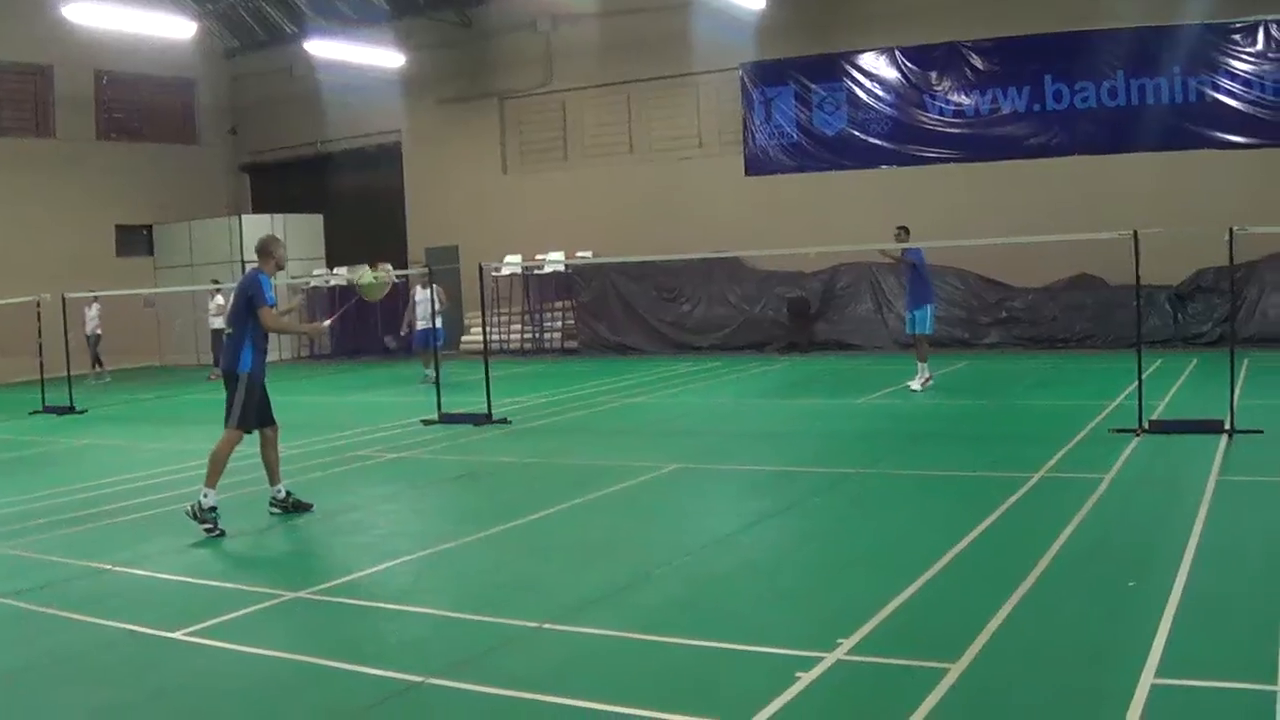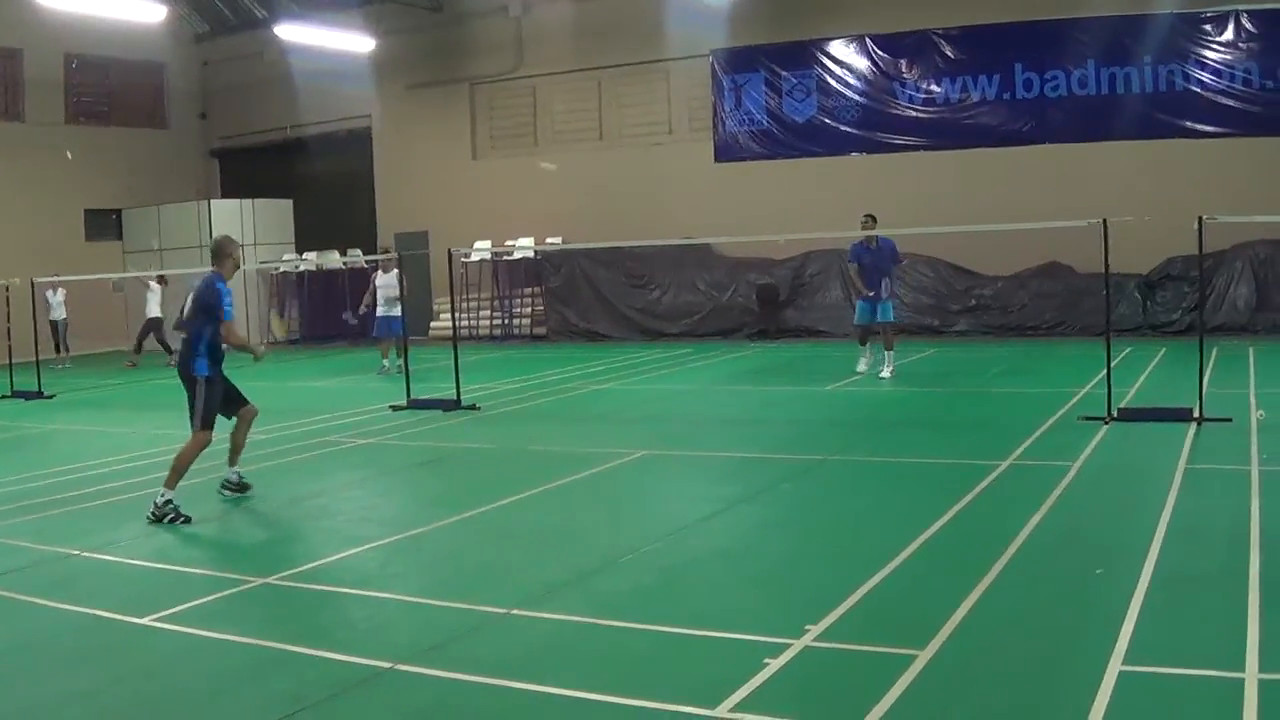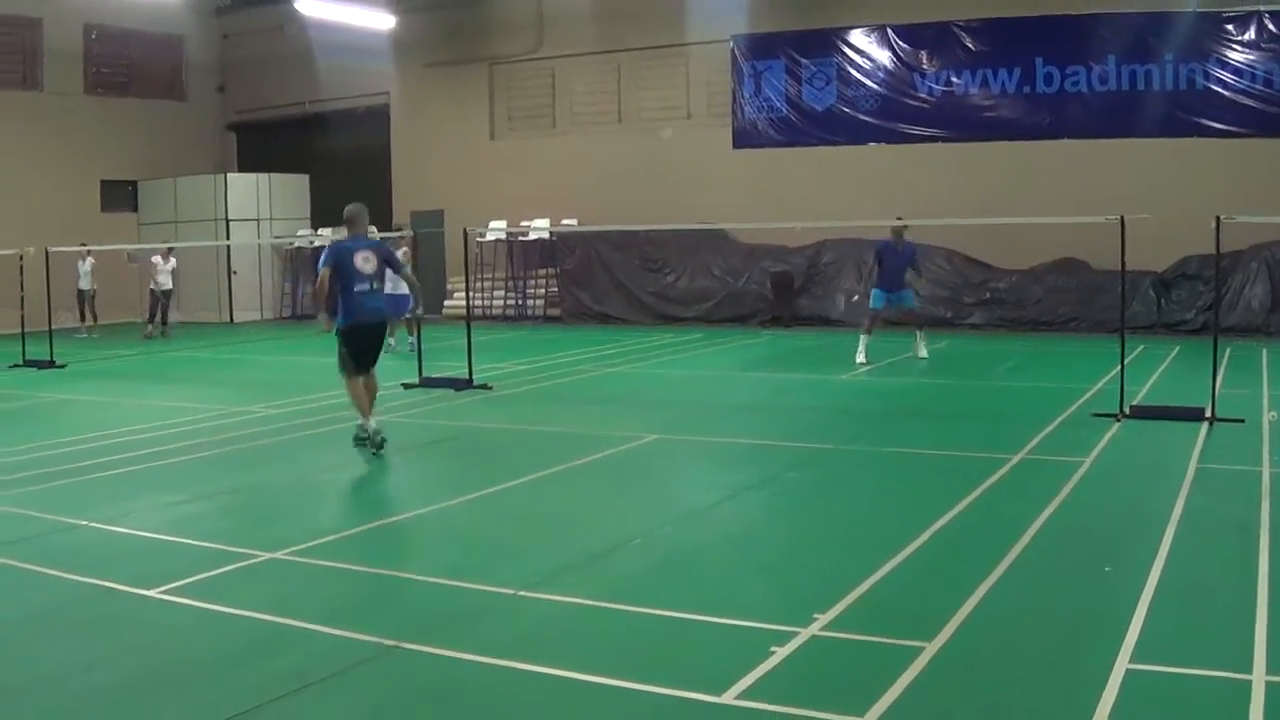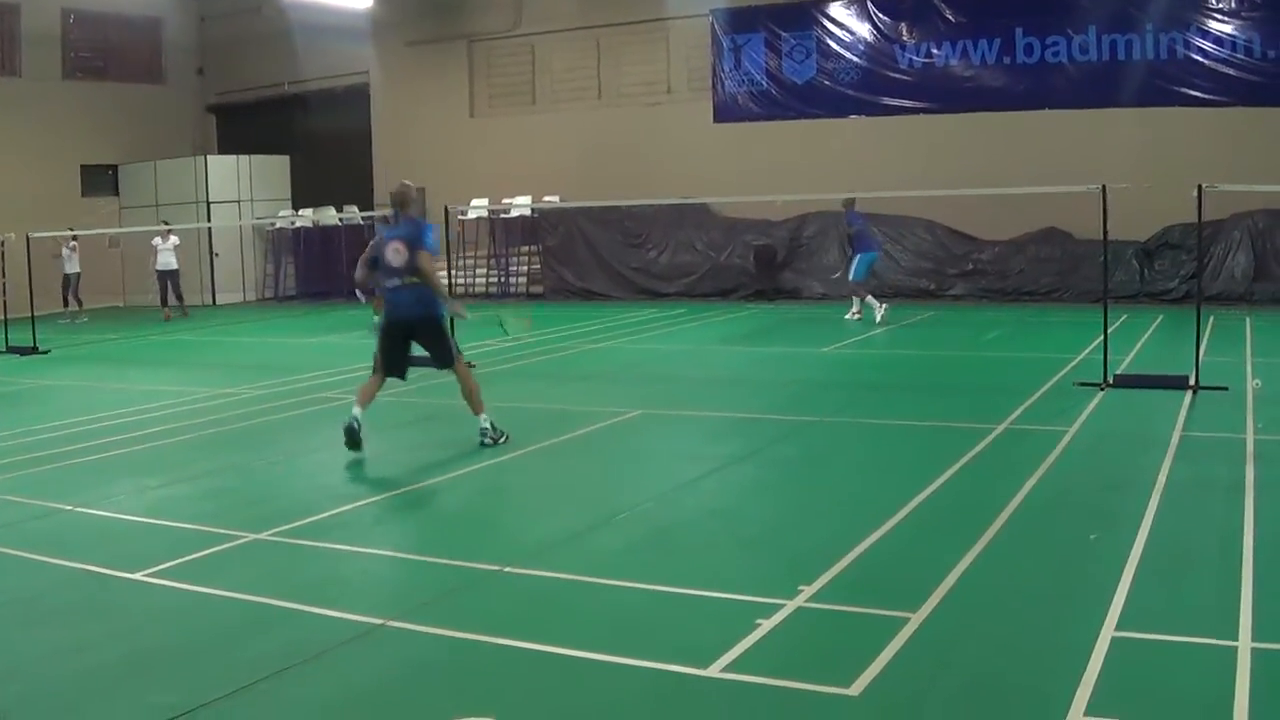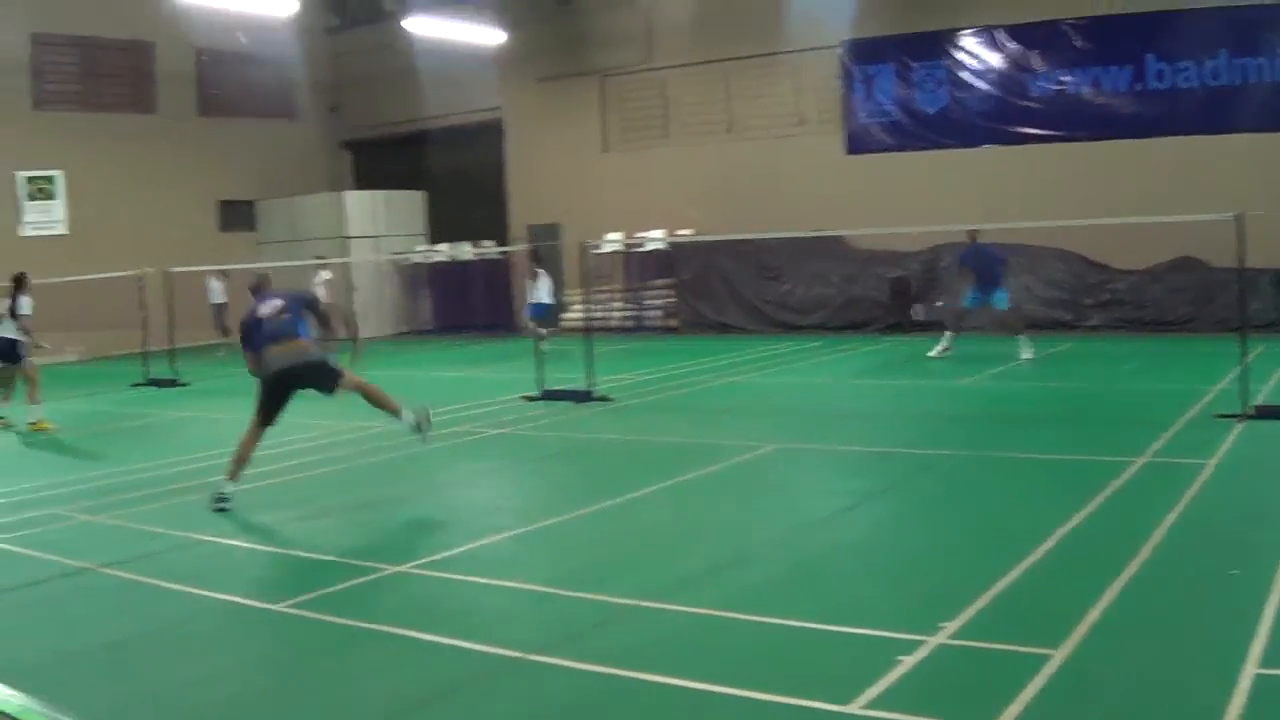
dt=1s
person 1, frame 1
left shoulder: (254, 280)
right shoulder: (259, 279)
right elbow: (269, 323)
left wrist: (288, 309)
right wrist: (307, 328)
left hip: (250, 368)
right hip: (243, 367)
left knee: (269, 430)
right knee: (233, 433)
left ankle: (279, 496)
right ankle: (204, 503)
person 1, frame 2
left shoulder: (207, 284)
right shoulder: (219, 288)
left elbow: (184, 324)
right elbow: (229, 337)
right wrist: (255, 350)
left hip: (206, 368)
right hip: (200, 370)
left knee: (247, 412)
right knee: (201, 437)
left ankle: (231, 477)
right ankle: (162, 502)
person 1, frame 3
left shoulder: (335, 248)
right shoulder: (380, 247)
left elbow: (322, 280)
right elbow: (409, 278)
left wrist: (324, 312)
right wrist: (417, 302)
left hip: (351, 320)
right hip: (379, 317)
left knee: (352, 376)
right knee: (368, 371)
left ankle: (369, 428)
right ankle: (367, 425)
person 1, frame 4
left shoulder: (383, 235)
right shoulder: (422, 229)
left elbow: (361, 277)
right elbow: (425, 265)
right wrist: (448, 300)
left hip: (393, 316)
right hip: (423, 312)
left knee: (378, 376)
right knee: (459, 367)
left ankle: (356, 417)
right ankle: (486, 427)
person 1, frame 5
left shoulder: (248, 320)
right shoulder: (294, 298)
left elbow: (254, 366)
right elbow: (326, 317)
left wrist: (271, 377)
left hip: (275, 368)
right hip: (307, 358)
left knee: (256, 429)
right knee: (355, 383)
left ankle: (225, 490)
right ankle: (409, 418)
